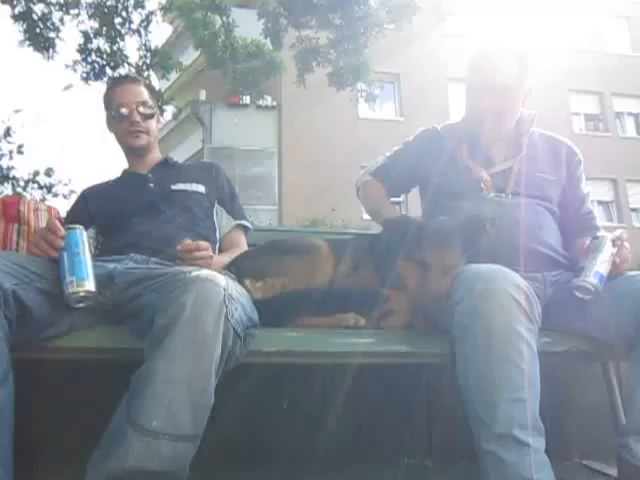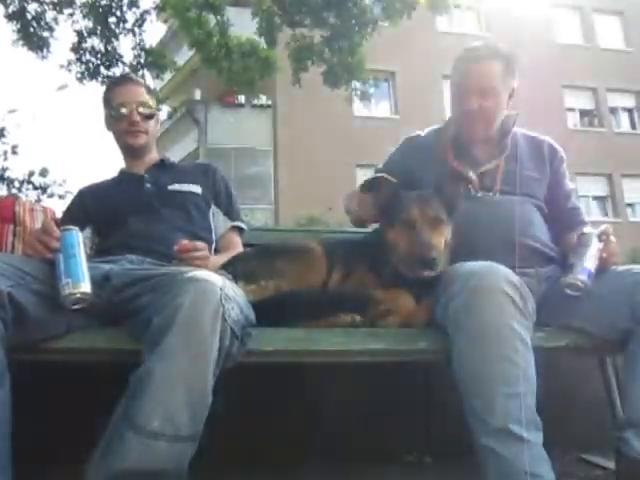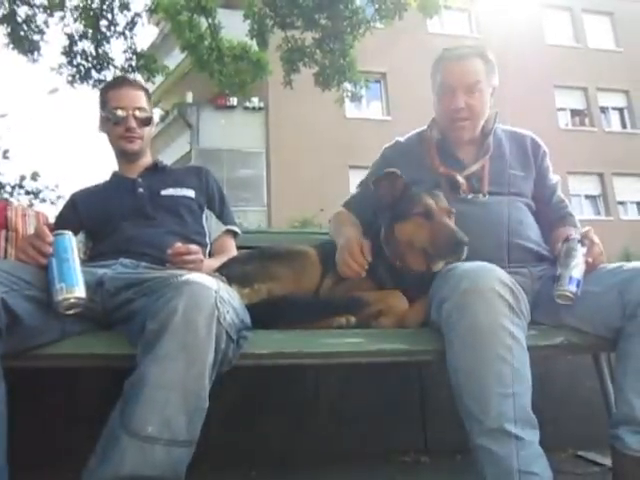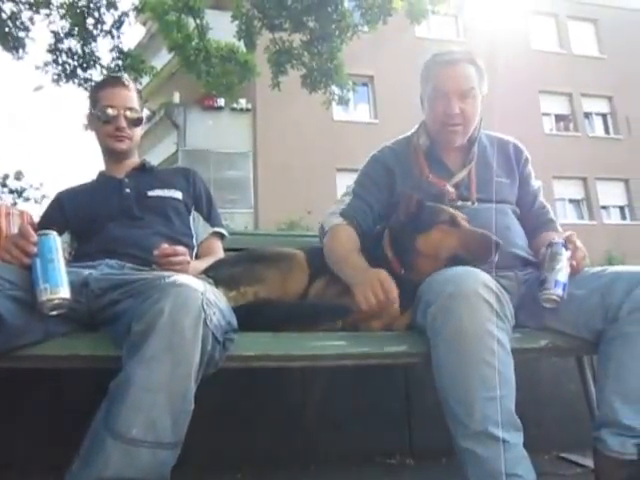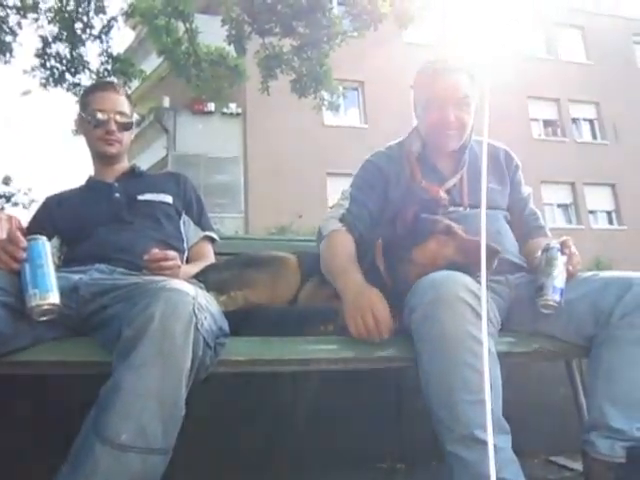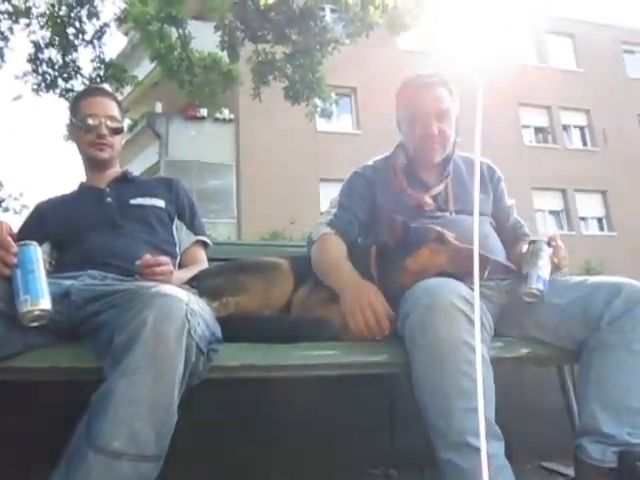
dt=0.4s
person 1, frame 1
left shoulder: (560, 153)
right shoulder: (435, 144)
left elbow: (582, 232)
right elbow: (371, 183)
right wrist: (390, 216)
left hip: (562, 285)
right hip: (476, 280)
right knee: (495, 290)
person 1, frame 2
left shoulder: (543, 152)
right shoulder: (420, 149)
left elbow: (569, 227)
right elbow: (361, 201)
right wrist: (361, 203)
left hip: (553, 281)
right hip: (470, 279)
right knee: (489, 286)
person 1, frame 3
left shoulder: (526, 147)
right shoulder: (404, 155)
left elbow: (558, 219)
right elbow: (349, 214)
right wrist: (349, 238)
left hip: (547, 279)
right hip: (463, 280)
right knee: (482, 286)
person 1, frame 4
left shoulder: (510, 153)
right shoulder: (392, 160)
left elbow: (540, 225)
right elbow: (338, 225)
right wrist: (360, 273)
left hip: (529, 282)
right hip: (452, 286)
right knee: (467, 290)
person 1, frame 5
left shoulder: (500, 159)
right shoulder: (385, 166)
left elbow: (531, 231)
right elbow: (338, 229)
right wrist: (354, 288)
left hip: (518, 286)
right hip: (441, 289)
right knee: (451, 294)
person 1, frame 6
left shoulder: (483, 172)
right shoulder: (371, 179)
left elbow: (515, 239)
right elbow: (325, 238)
right wrist: (351, 283)
left hip: (506, 291)
right hip: (434, 294)
right knee: (443, 301)
person 2, frame 1
left shoulder: (207, 175)
right shoulder: (97, 195)
left elbow: (239, 250)
right elbow: (63, 246)
left wrist: (214, 262)
right wrist: (43, 243)
left hip: (175, 280)
right hip: (95, 279)
left knee: (206, 291)
person 2, frame 2
left shoulder: (203, 176)
right shoulder: (93, 195)
left elbow: (236, 252)
right elbow: (56, 248)
left wrist: (210, 263)
right wrist: (38, 244)
left hip: (169, 280)
right hip: (90, 279)
left knee: (203, 292)
person 2, frame 3
left shoulder: (196, 179)
right shoulder: (85, 199)
left elbow: (230, 256)
right elbow: (50, 251)
left wrist: (204, 266)
left hip: (164, 284)
right hip: (85, 282)
left knee: (197, 295)
person 2, frame 4
left shoulder: (183, 181)
right shoulder: (71, 199)
left elbow: (216, 257)
right elbow: (34, 252)
left wrist: (191, 267)
left hip: (149, 285)
right hip: (68, 284)
left knee: (185, 296)
person 2, frame 5
left shoulder: (173, 185)
right shoulder: (59, 204)
left elbow: (207, 261)
left wrist: (182, 272)
left hip: (141, 289)
right hip: (59, 288)
left knee: (176, 301)
person 2, frame 6
left shoulder: (165, 191)
right shoulder: (51, 210)
left elbow: (200, 268)
left wrist: (175, 277)
left hip: (133, 297)
right hip: (52, 295)
left knee: (167, 307)
